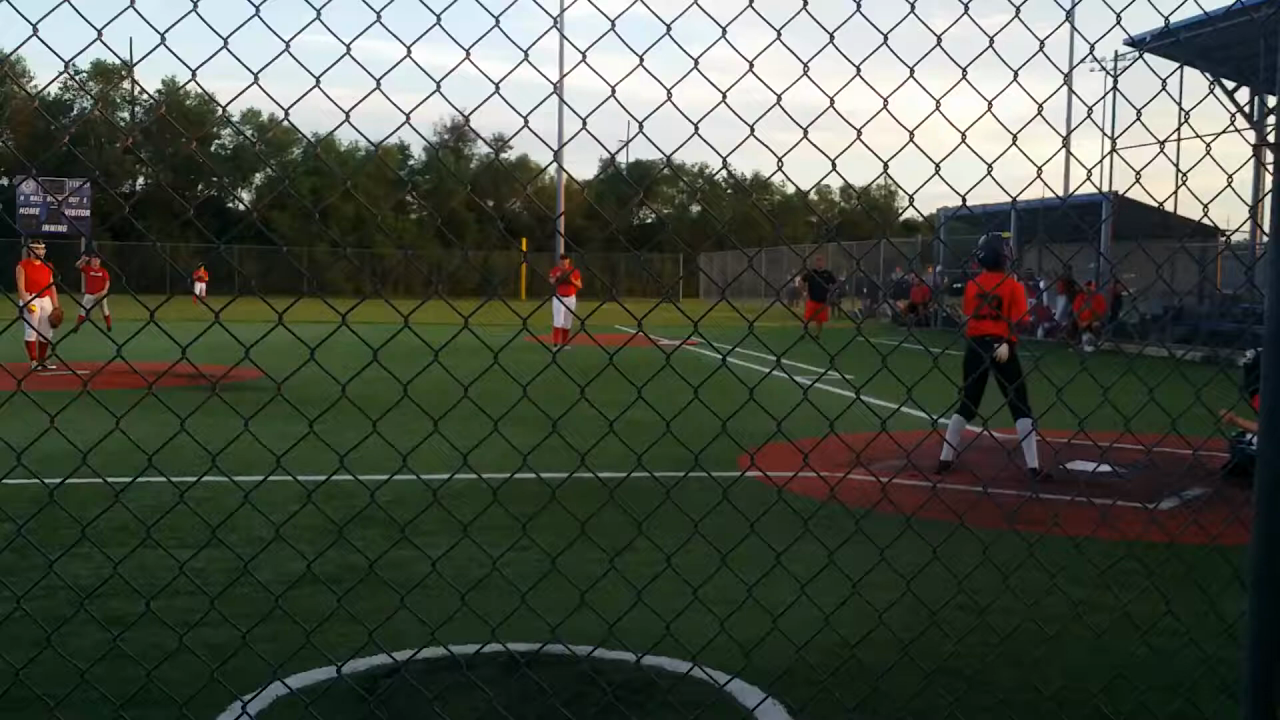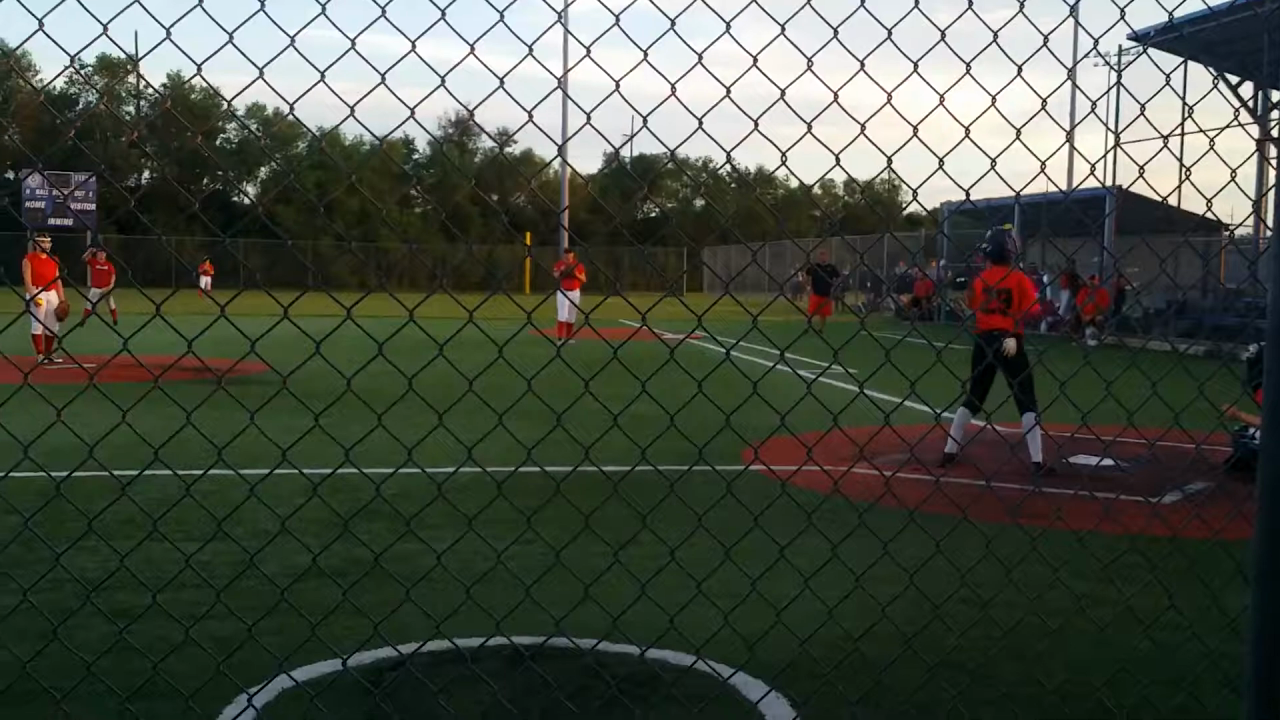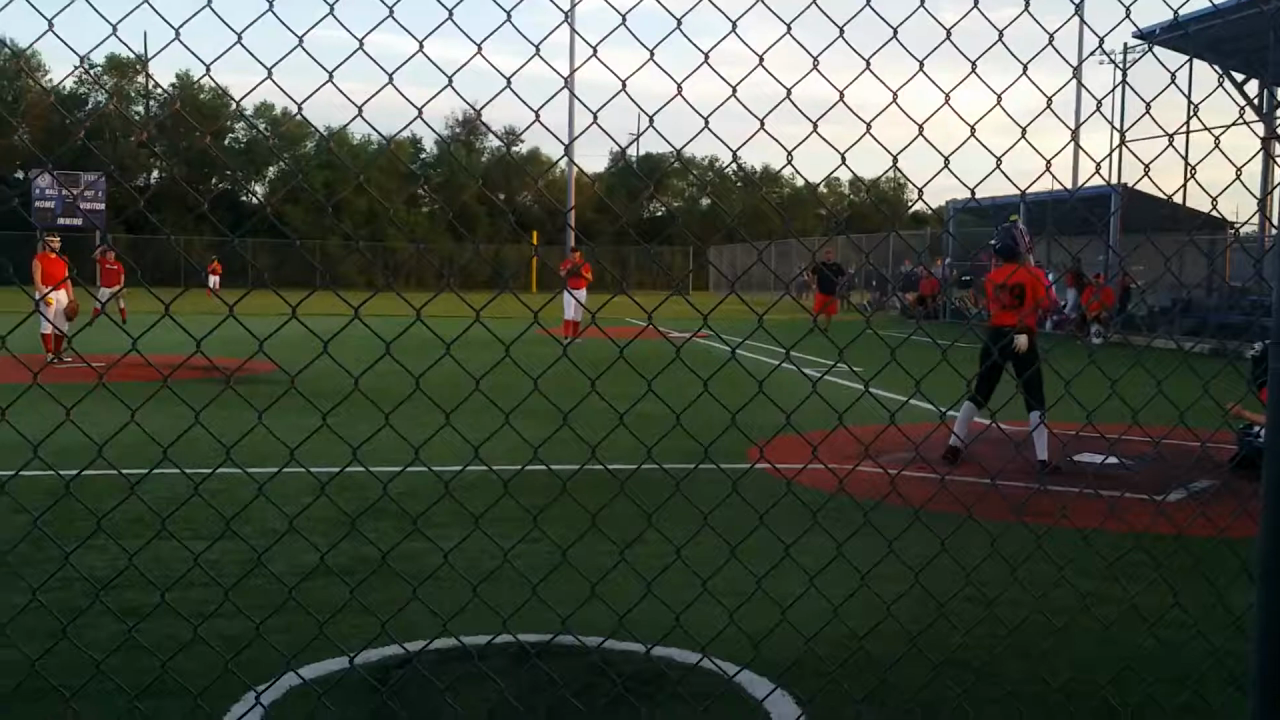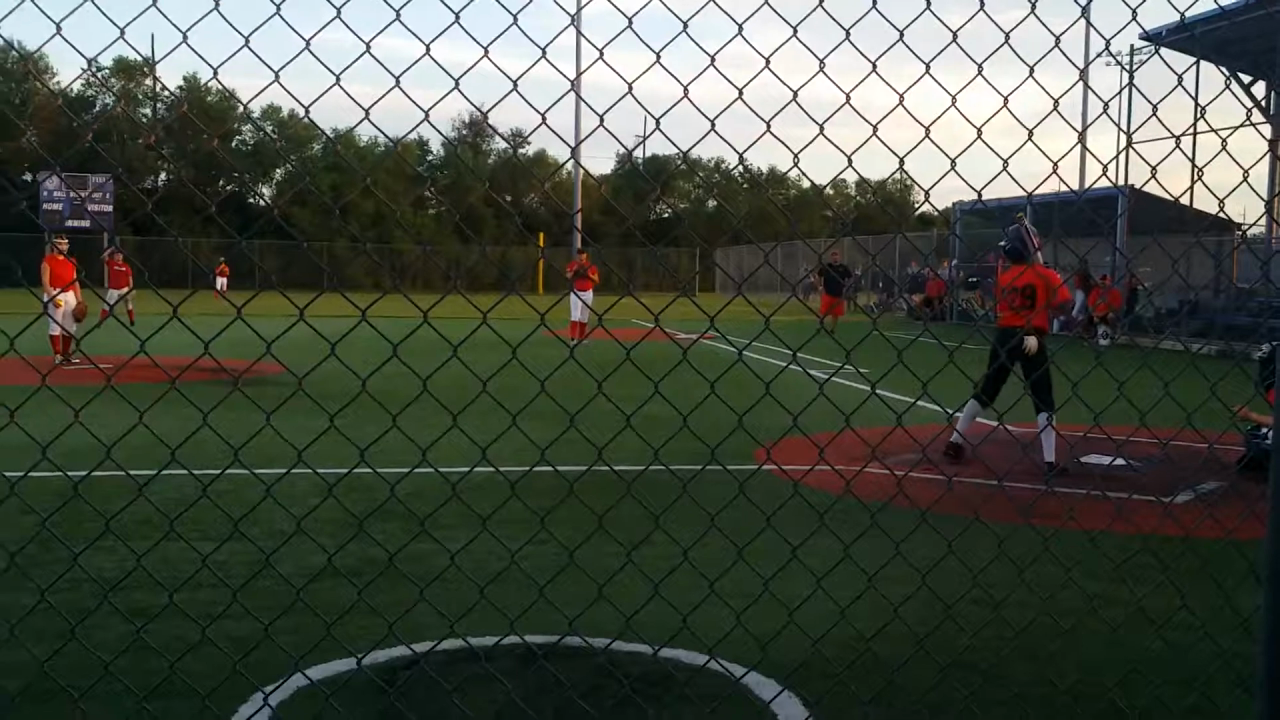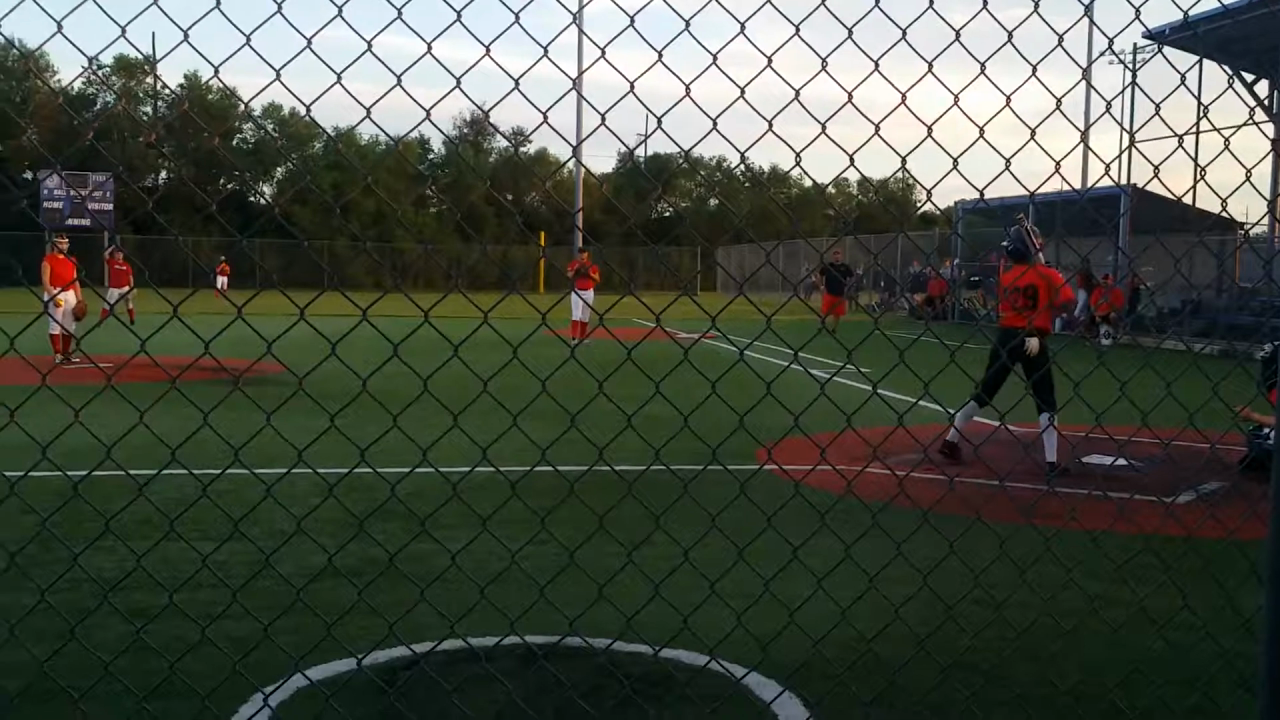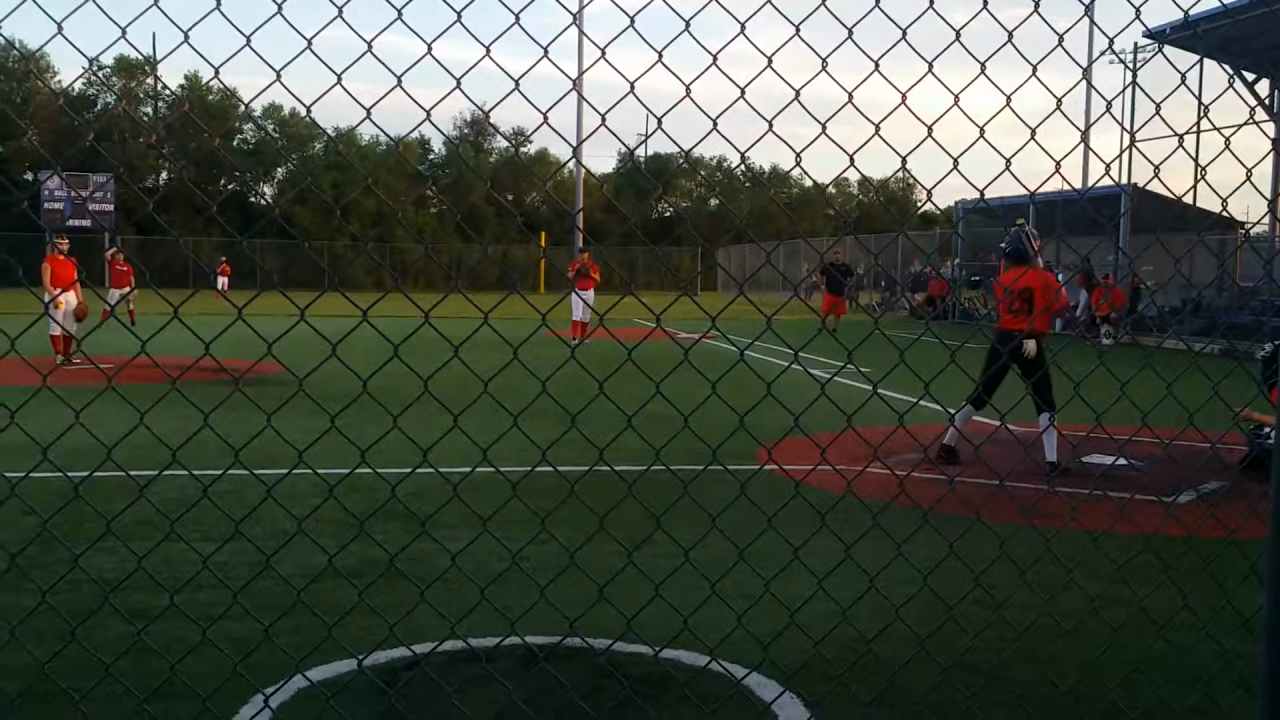
dt=0.1s
person 1, frame 1
left shoulder: (972, 286)
right shoulder: (1013, 286)
right elbow: (1019, 322)
left hip: (975, 347)
right hip: (1002, 348)
left knee: (967, 404)
right knee: (1021, 407)
left ankle: (946, 459)
right ankle: (1033, 468)
person 1, frame 2
left shoulder: (979, 280)
right shoulder: (1021, 279)
right elbow: (1029, 315)
left hip: (984, 341)
right hip: (1010, 342)
left knee: (973, 398)
right knee: (1026, 401)
left ankle: (950, 452)
right ankle: (1037, 462)
person 1, frame 3
left shoulder: (992, 278)
right shoulder: (1034, 275)
right elbow: (1046, 307)
left hip: (996, 336)
right hip: (1023, 339)
left knee: (979, 393)
right knee: (1035, 399)
left ankle: (954, 445)
right ankle: (1043, 460)
person 1, frame 4
left shoulder: (1003, 279)
right shoulder: (1046, 275)
right elbow: (1063, 304)
left hip: (1004, 337)
right hip: (1032, 340)
left knee: (984, 392)
right knee: (1044, 401)
left ankle: (956, 442)
right ankle: (1050, 462)
person 1, frame 5
left shoulder: (1005, 278)
right shoulder: (1048, 275)
right elbow: (1066, 302)
left hip: (1006, 338)
right hip: (1033, 340)
left knee: (982, 393)
right knee: (1046, 402)
left ankle: (950, 441)
right ankle: (1052, 462)
person 1, frame 6
left shoulder: (1002, 280)
right shoulder: (1044, 278)
right elbow: (1059, 308)
left hip: (1003, 340)
right hip: (1030, 343)
left knee: (980, 395)
right knee: (1045, 402)
left ankle: (947, 445)
right ankle: (1052, 462)
